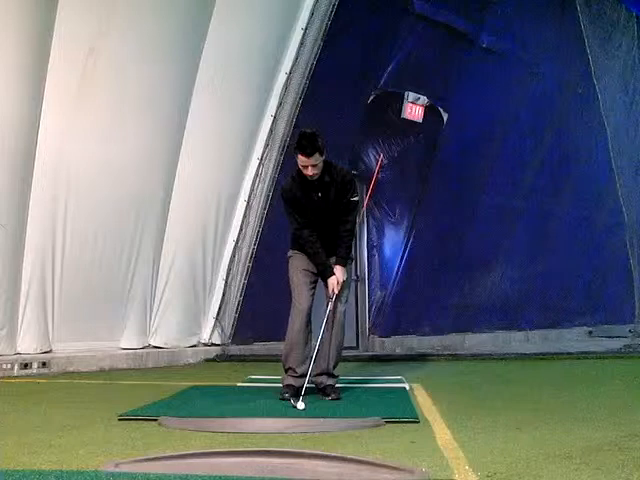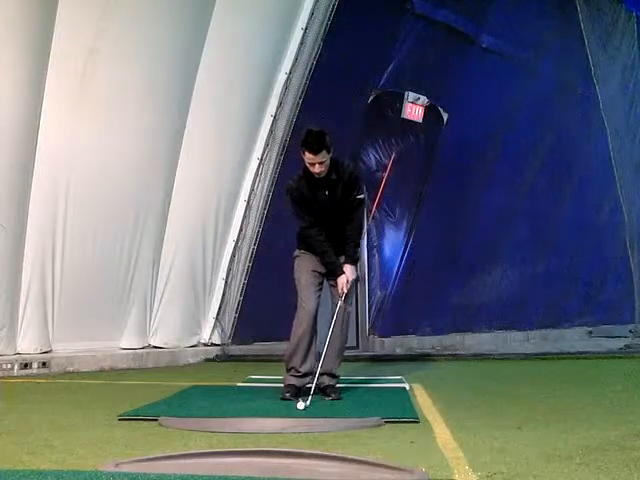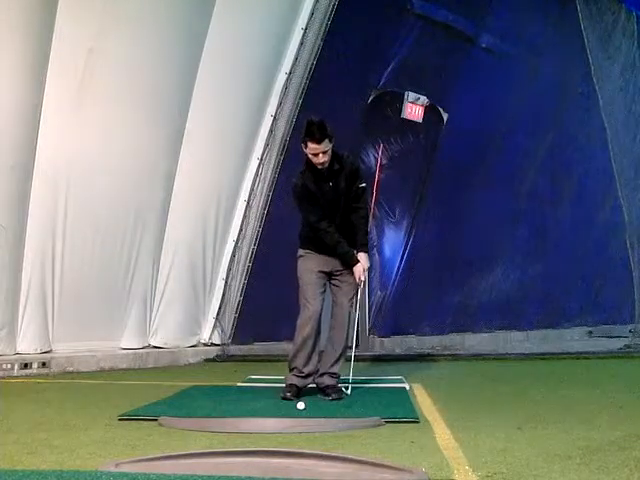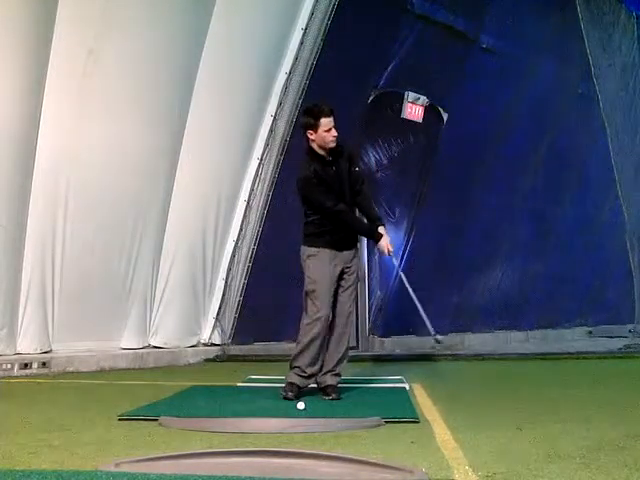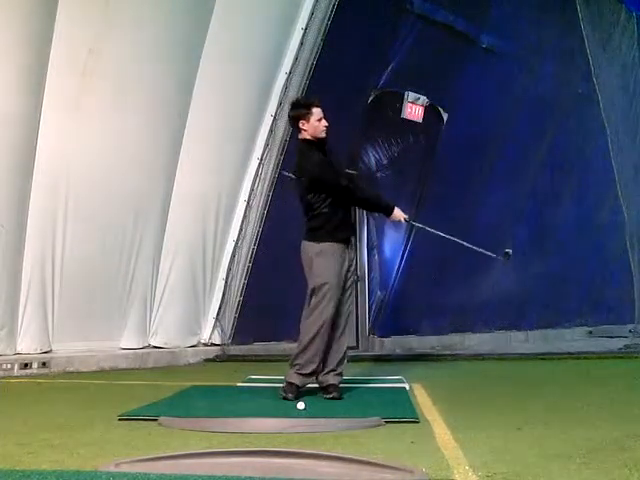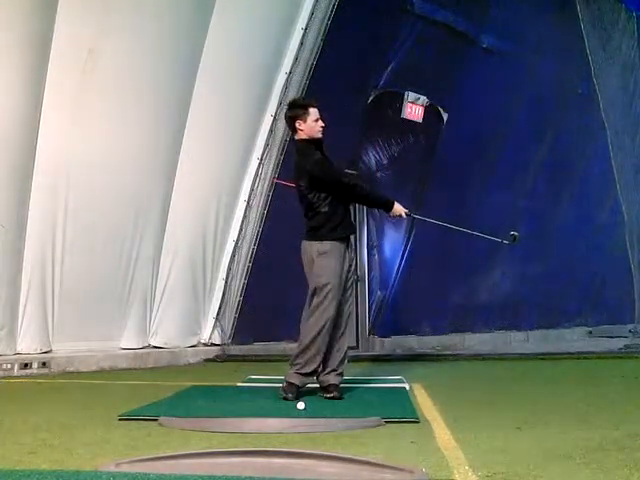
dt=0.7s
person 1, frame 1
left shoulder: (343, 179)
right shoulder: (291, 189)
left elbow: (347, 224)
right elbow: (305, 233)
left wrist: (340, 264)
right wrist: (326, 272)
left hip: (337, 255)
right hip: (304, 254)
left knee: (337, 312)
right knee: (300, 309)
left ankle: (325, 377)
right ankle: (293, 378)
person 1, frame 2
left shoulder: (349, 176)
right shoulder: (297, 187)
left elbow: (354, 222)
right elbow: (312, 232)
left wrist: (350, 262)
right wrist: (336, 271)
left hip: (343, 255)
right hip: (310, 254)
left knee: (342, 312)
right knee: (307, 310)
left ankle: (326, 378)
right ankle: (295, 377)
person 1, frame 3
left shoulder: (350, 168)
right shoulder: (302, 184)
left elbow: (359, 210)
right elbow: (321, 226)
left wrist: (361, 251)
right wrist: (351, 261)
left hip: (348, 254)
right hip: (313, 254)
left knee: (342, 315)
right knee: (311, 313)
left ankle: (328, 378)
right ankle: (297, 378)
person 1, frame 4
left shoulder: (345, 156)
right shoulder: (308, 174)
left elbow: (360, 194)
right elbow: (338, 211)
left wrist: (378, 225)
right wrist: (375, 237)
left hip: (348, 249)
right hip: (320, 250)
left knee: (343, 315)
right knee: (318, 315)
left ankle: (328, 378)
right ankle: (297, 377)
person 1, frame 5
left shoulder: (319, 153)
right shoulder: (310, 161)
left elbow: (346, 186)
right elbow: (347, 190)
left wrist: (383, 206)
right wrist: (388, 209)
left hip: (342, 243)
right hip: (323, 246)
left knee: (341, 313)
right knee: (321, 312)
left ankle: (329, 377)
right ankle: (297, 377)
person 1, frame 6
left shoulder: (313, 156)
right shoulder: (310, 160)
left elbow: (342, 188)
right elbow: (349, 187)
right wrist: (389, 204)
left hip: (339, 242)
right hip: (323, 245)
left knee: (341, 313)
right knee: (322, 312)
left ankle: (329, 377)
right ankle: (296, 377)
